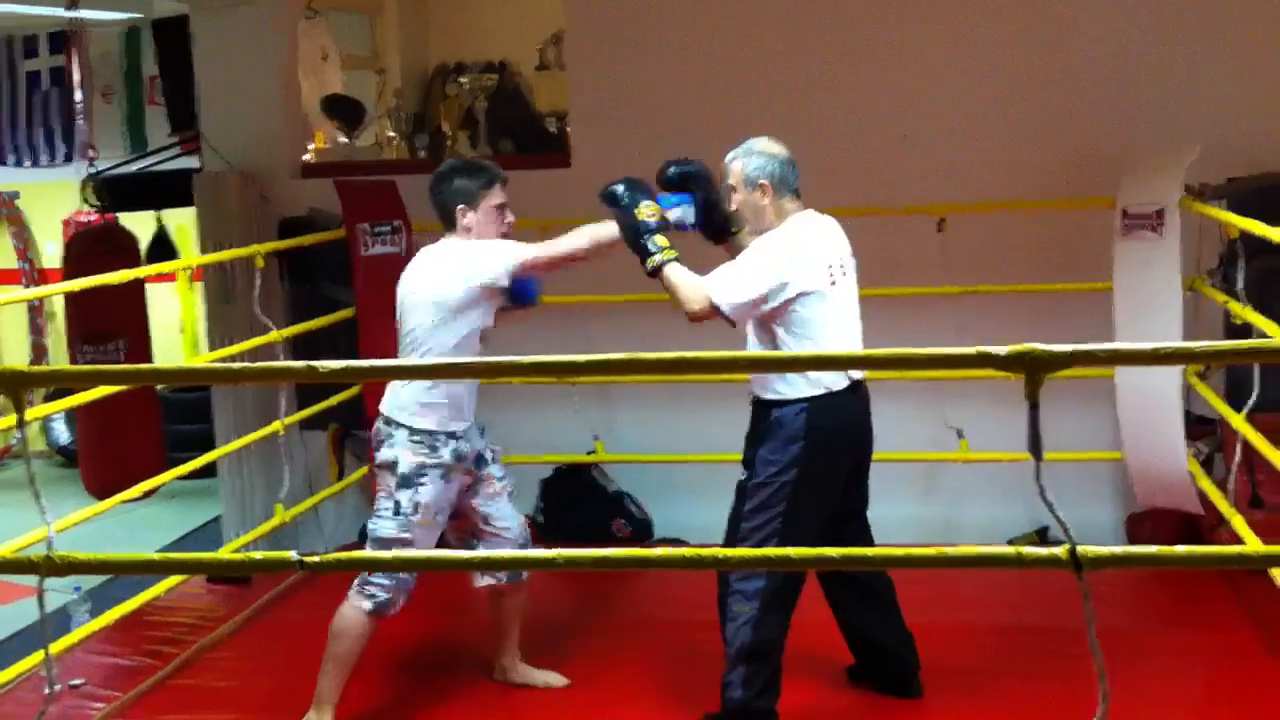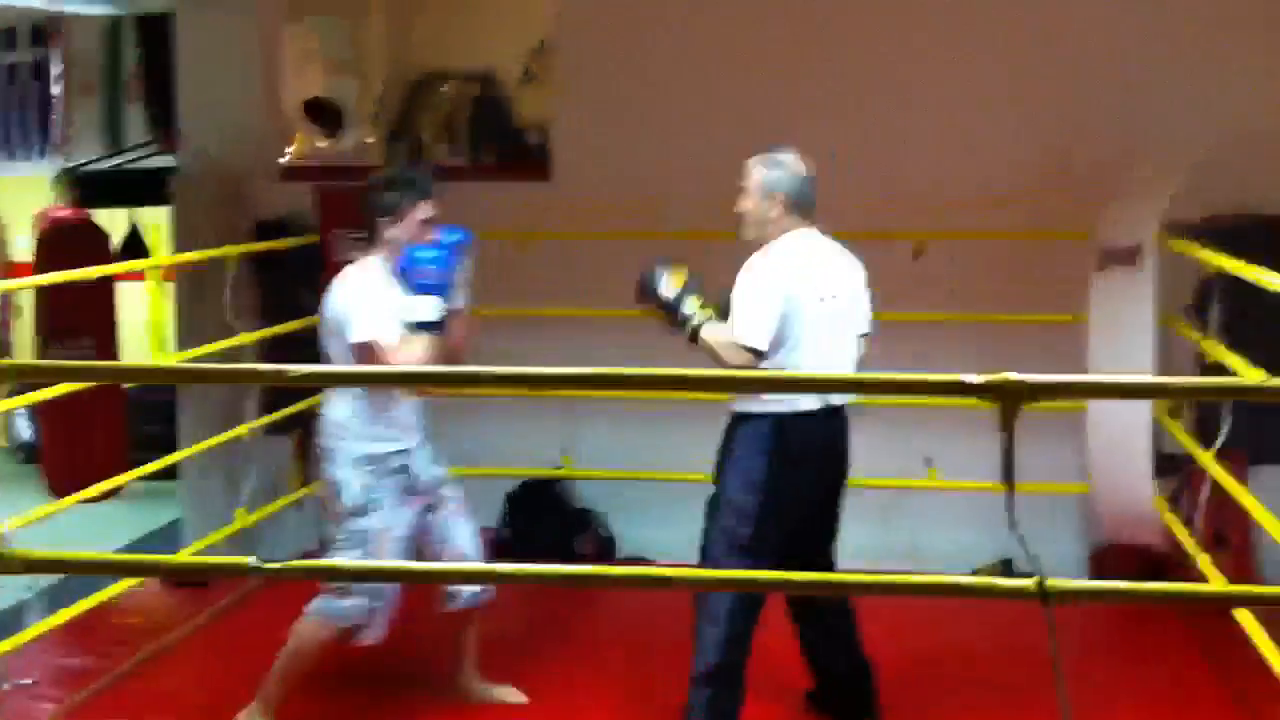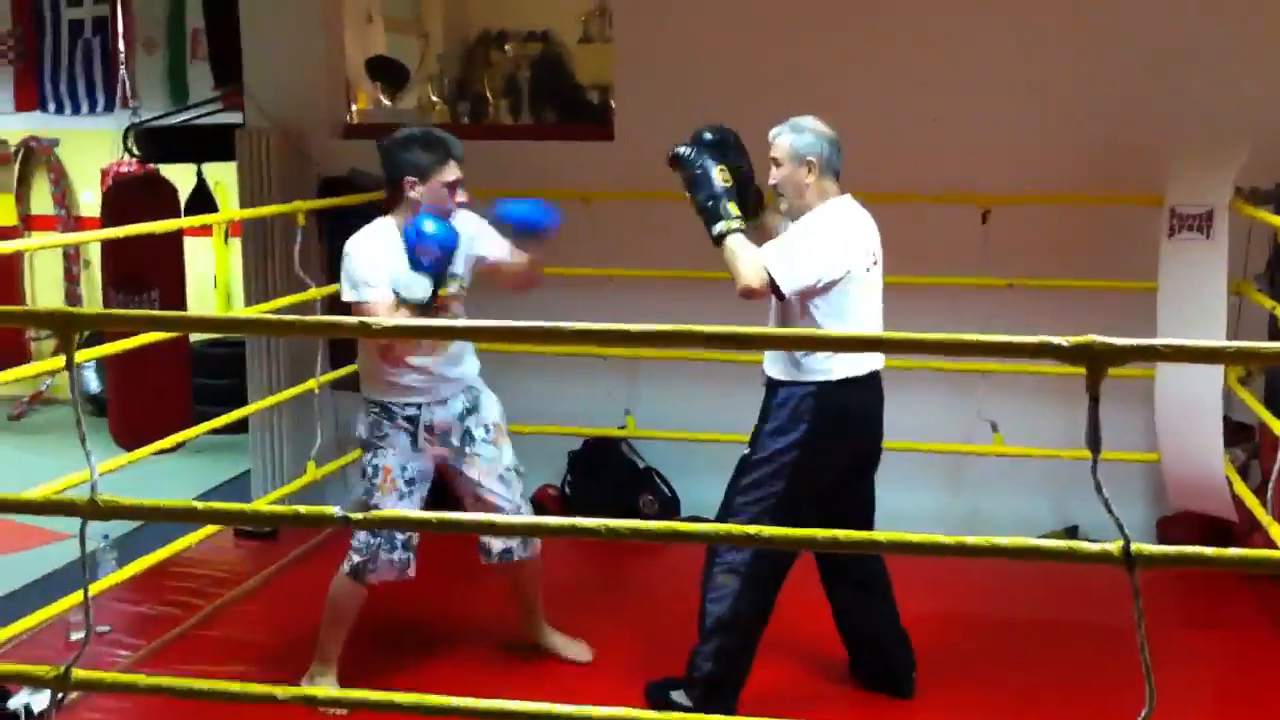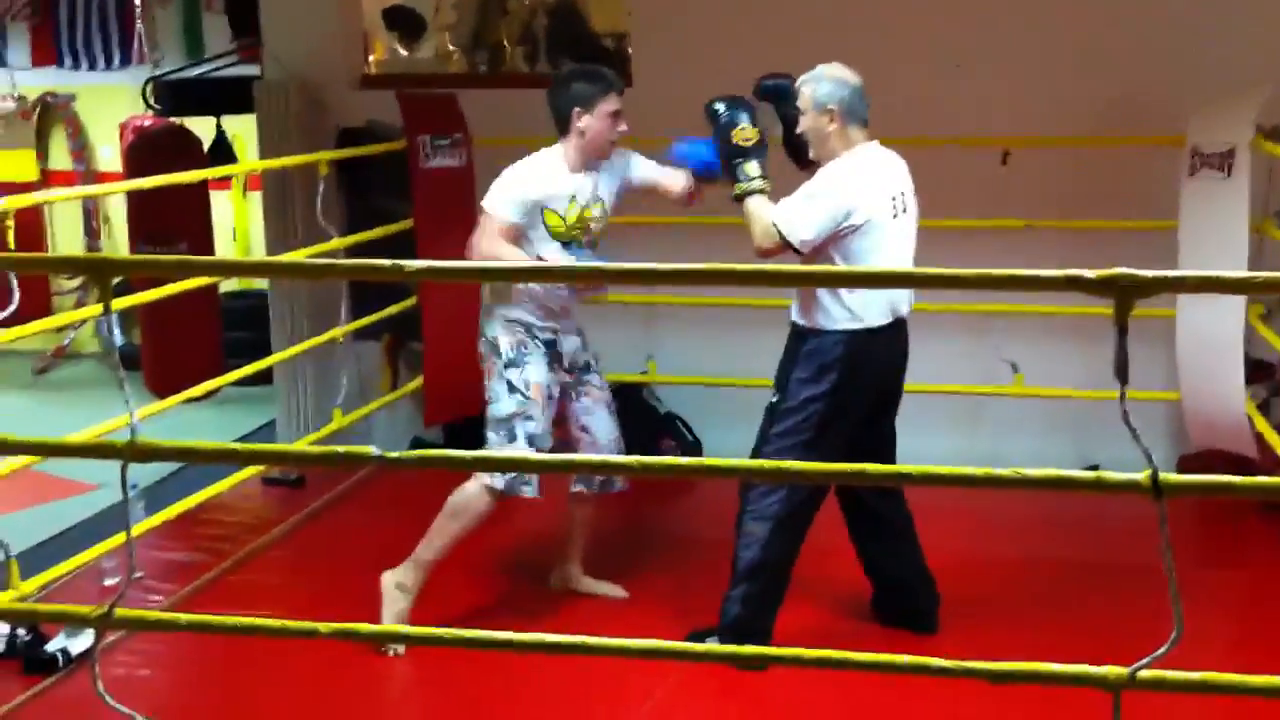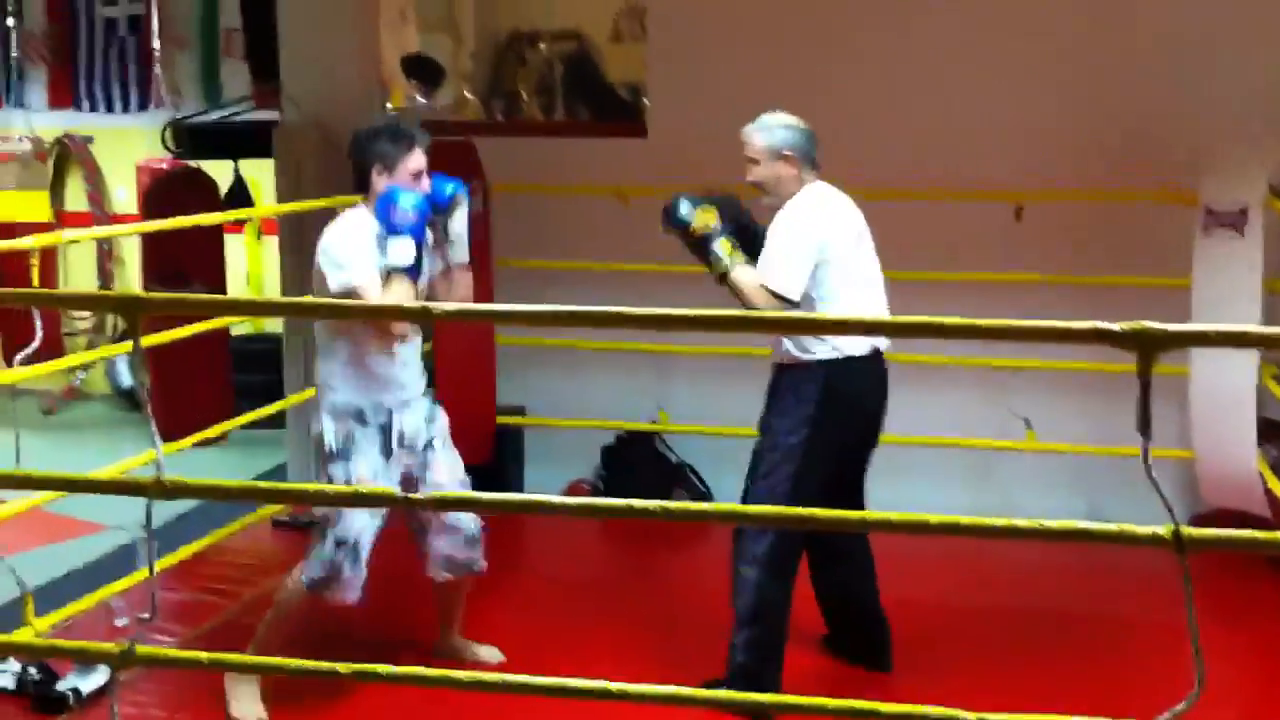
dt=1s
person 1, frame 1
left shoulder: (787, 247)
right shoulder: (822, 230)
left elbow: (701, 303)
right elbow: (756, 269)
left wrist: (650, 242)
right wrist: (717, 222)
left hip: (801, 422)
right hip: (843, 411)
left knee: (755, 560)
right knee: (845, 544)
right ankle: (893, 665)
person 1, frame 2
left shoulder: (771, 265)
right shoulder: (843, 262)
left elbow: (739, 357)
left wrist: (686, 309)
left hip: (772, 435)
right hip: (826, 431)
left knee: (730, 575)
right knee: (811, 567)
person 1, frame 3
left shoulder: (828, 228)
right shoulder: (843, 219)
left elbow: (753, 279)
right elbow: (779, 242)
left wrist: (717, 203)
right wrist: (739, 184)
left hip: (814, 404)
right hip: (851, 400)
left knee: (745, 540)
right knee: (847, 537)
right ankle: (886, 663)
person 1, frame 4
left shoulder: (844, 181)
right shoulder: (886, 164)
left elbow: (767, 238)
right elbow: (818, 175)
left wrist: (744, 162)
right wrist: (787, 111)
left hip: (837, 352)
right hip: (880, 344)
left knee: (775, 487)
right knee: (871, 479)
left ankle: (743, 629)
right ankle: (909, 601)
person 1, frame 5
left shoulder: (800, 217)
right shoulder: (836, 205)
left elbow: (767, 303)
left wrist: (718, 245)
right wrist: (744, 246)
left hip: (821, 383)
right hip: (860, 375)
left knee: (768, 526)
right knee: (836, 512)
right ankle: (861, 636)
person 2, frame 1
left shoulder: (464, 261)
right shoulder: (466, 260)
right elbow: (569, 248)
left wrist: (505, 291)
left hip: (459, 435)
right hip: (416, 440)
left knee: (510, 543)
right knee: (382, 583)
left ankle: (508, 661)
person 2, frame 2
left shoulder: (401, 279)
right shoulder: (358, 290)
left elbow: (449, 352)
right elbow: (407, 373)
left wrist: (453, 288)
right wrist: (429, 301)
left hip: (406, 452)
right hip: (364, 459)
left knee: (466, 563)
right knee: (354, 600)
person 2, frame 3
left shoulder: (463, 226)
right shoulder: (367, 249)
left elbow: (520, 277)
right elbow: (391, 347)
left wrist: (525, 248)
right wrist: (423, 277)
left hip: (464, 399)
right hip: (396, 414)
left knee: (511, 519)
right knee: (377, 544)
left ankle: (539, 626)
right ankle: (322, 669)
person 2, frame 4
left shoulder: (616, 165)
right shoulder: (529, 175)
left elbow: (680, 187)
right elbow: (482, 249)
right wrist: (554, 264)
left hip: (564, 334)
right hip: (519, 330)
left knee: (601, 447)
right knee: (512, 464)
left ankle: (569, 570)
right ankle: (406, 579)
person 2, frame 5
left shoulder: (405, 229)
right shoulder: (345, 238)
left elbow: (458, 306)
right elbow: (392, 323)
left wrist: (454, 236)
right wrist: (403, 247)
left hip: (412, 408)
right hip: (356, 417)
left knee: (461, 534)
right knee: (337, 557)
left ankle: (449, 638)
